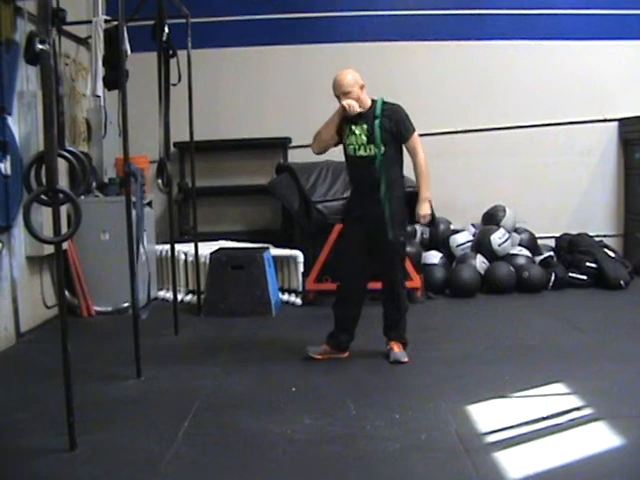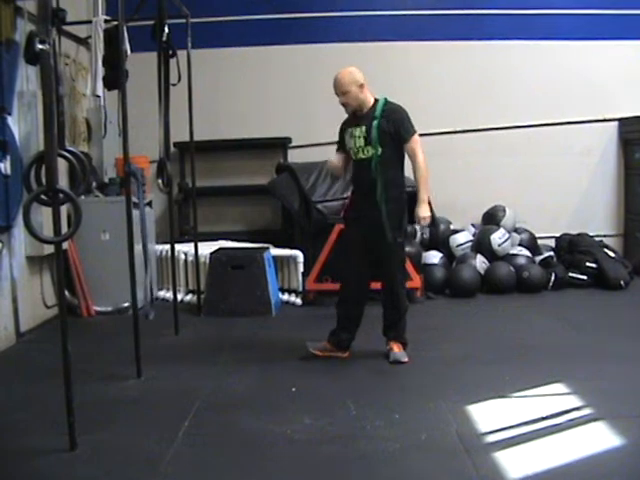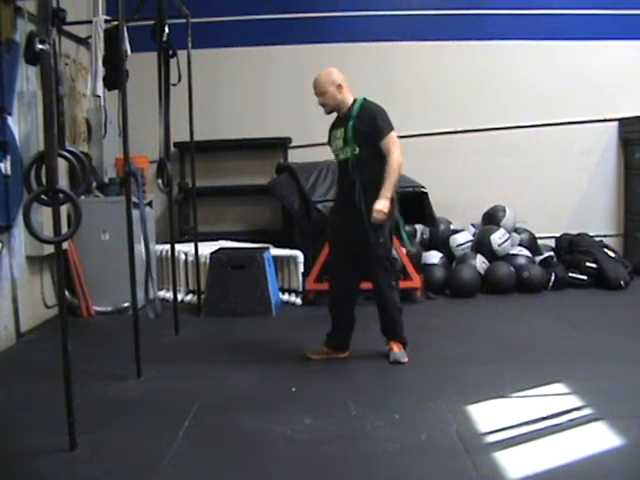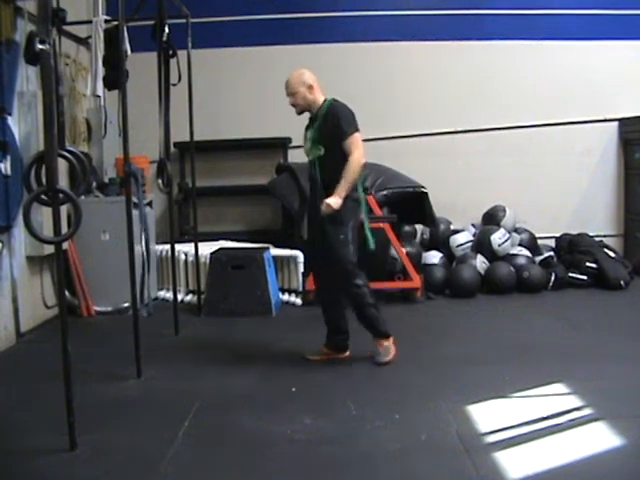
dt=0.3s
person 1, frame 1
left shoulder: (391, 113)
right shoulder: (345, 121)
left elbow: (417, 154)
right elbow: (317, 147)
left wrist: (424, 198)
right wrist: (338, 113)
left hip: (389, 208)
right hip: (357, 209)
left knee: (393, 276)
right knee: (350, 277)
left ankle: (396, 340)
right ankle: (338, 342)
person 1, frame 2
left shoulder: (392, 114)
right shoulder: (349, 124)
left elbow: (417, 156)
right elbow: (345, 167)
left wrist: (423, 201)
right wrist: (335, 164)
left hip: (389, 210)
right hip: (358, 209)
left knee: (393, 277)
right knee: (352, 277)
left ankle: (396, 341)
right ankle: (339, 341)
person 1, frame 3
left shoulder: (370, 113)
right shoulder: (335, 126)
left elbow: (394, 155)
left wrist: (385, 197)
right wrist: (336, 209)
left hip: (372, 212)
right hip: (344, 211)
left knee: (382, 277)
right knee: (340, 279)
left ankle: (396, 341)
right ankle: (338, 343)
person 1, frame 4
left shoulder: (337, 113)
right shoulder: (312, 124)
left elbow: (357, 156)
left wrist: (339, 196)
right wrist: (310, 213)
left hip: (340, 208)
right hip: (319, 209)
left knee: (346, 273)
right knee: (324, 279)
left ankle: (382, 336)
right ankle: (336, 343)
